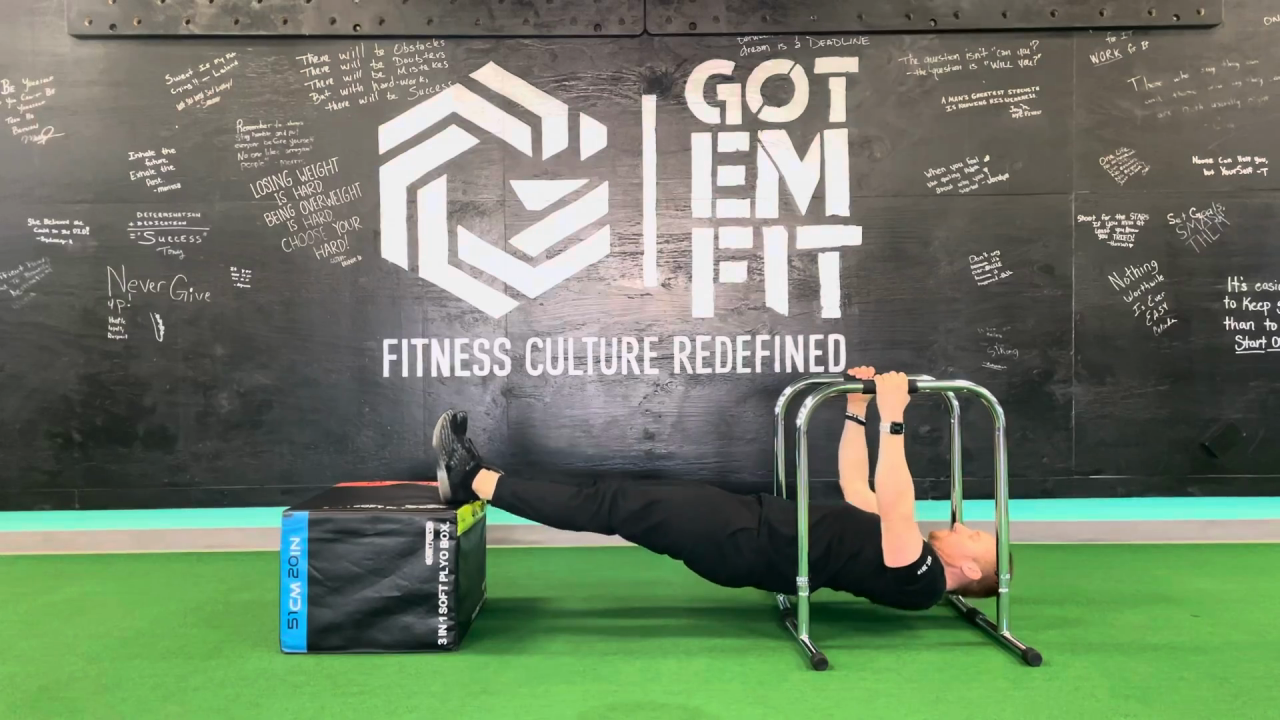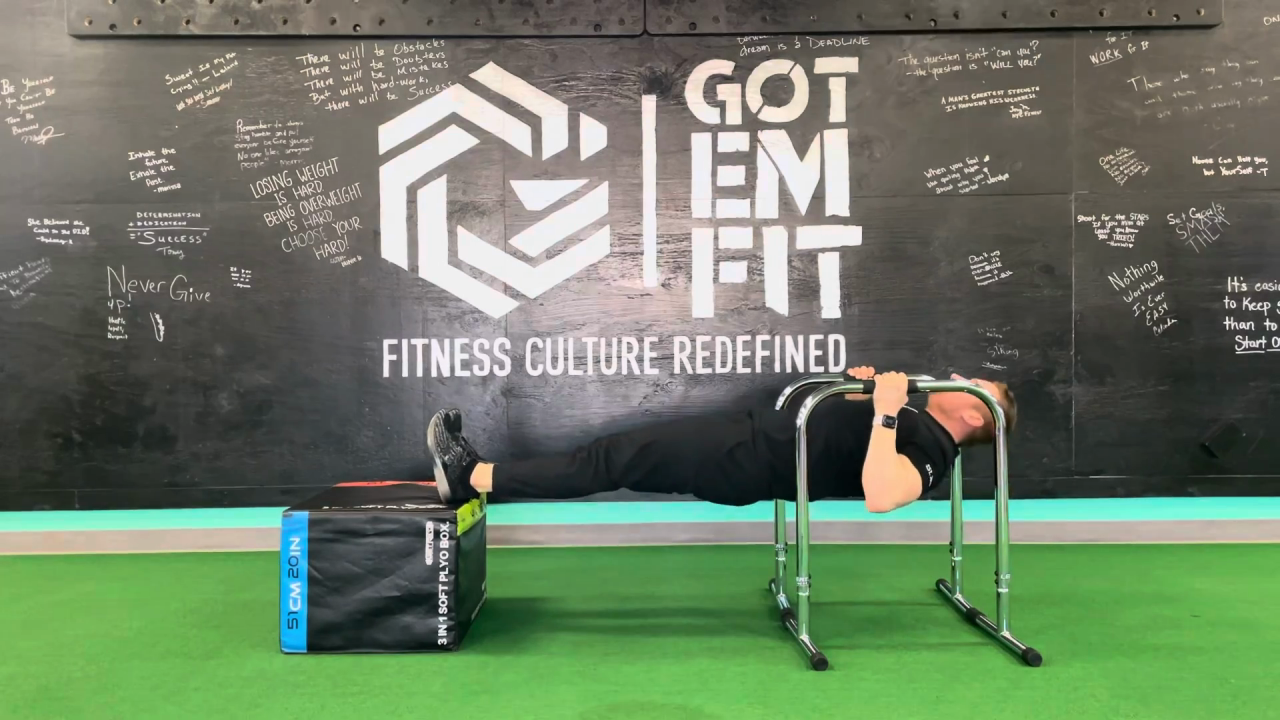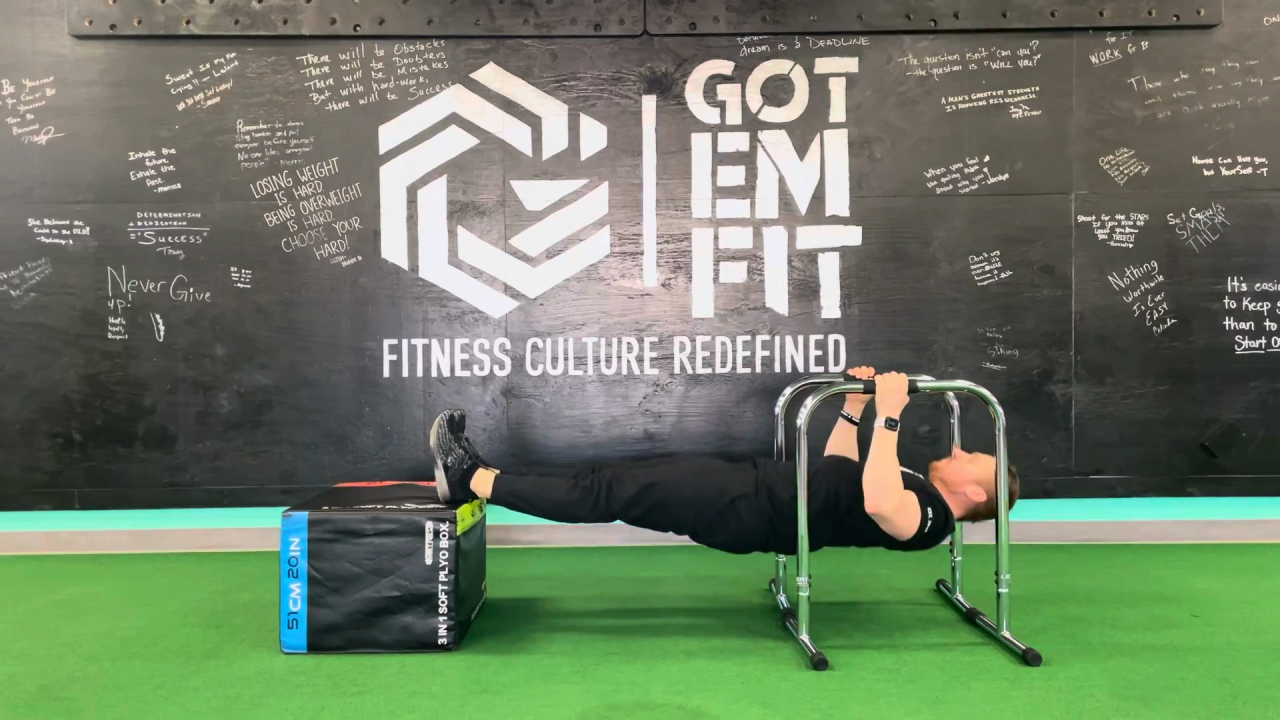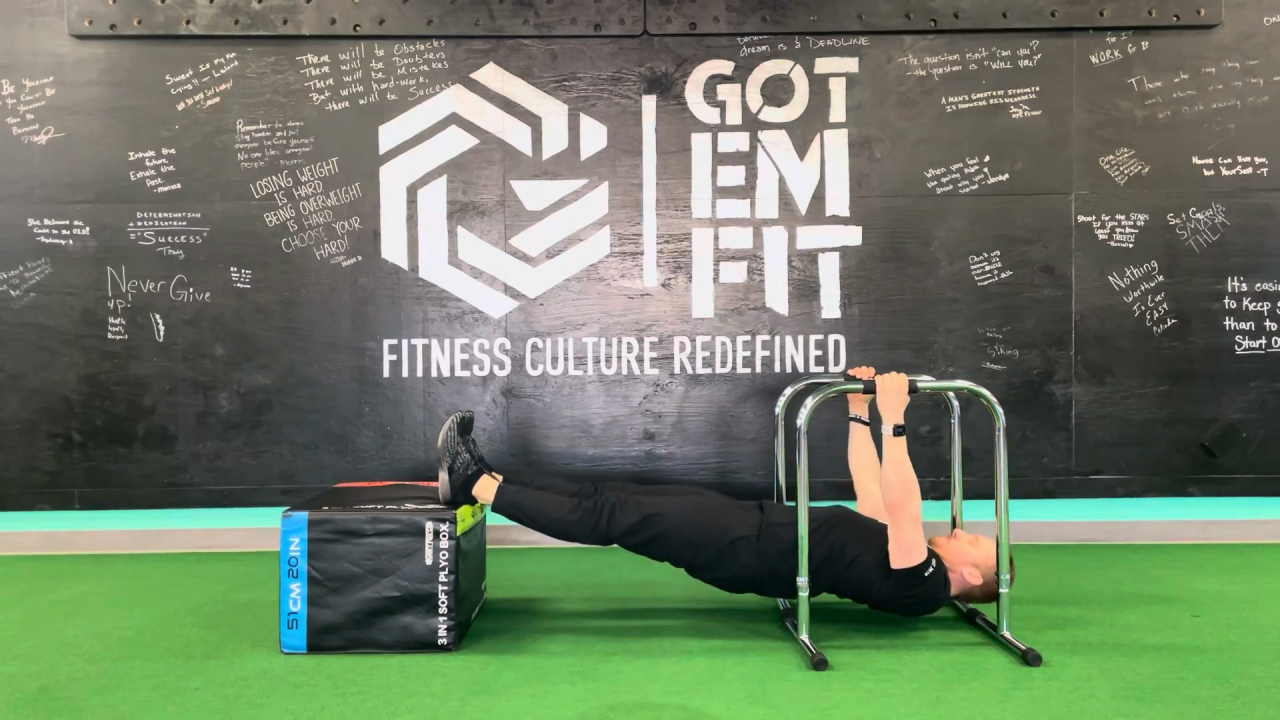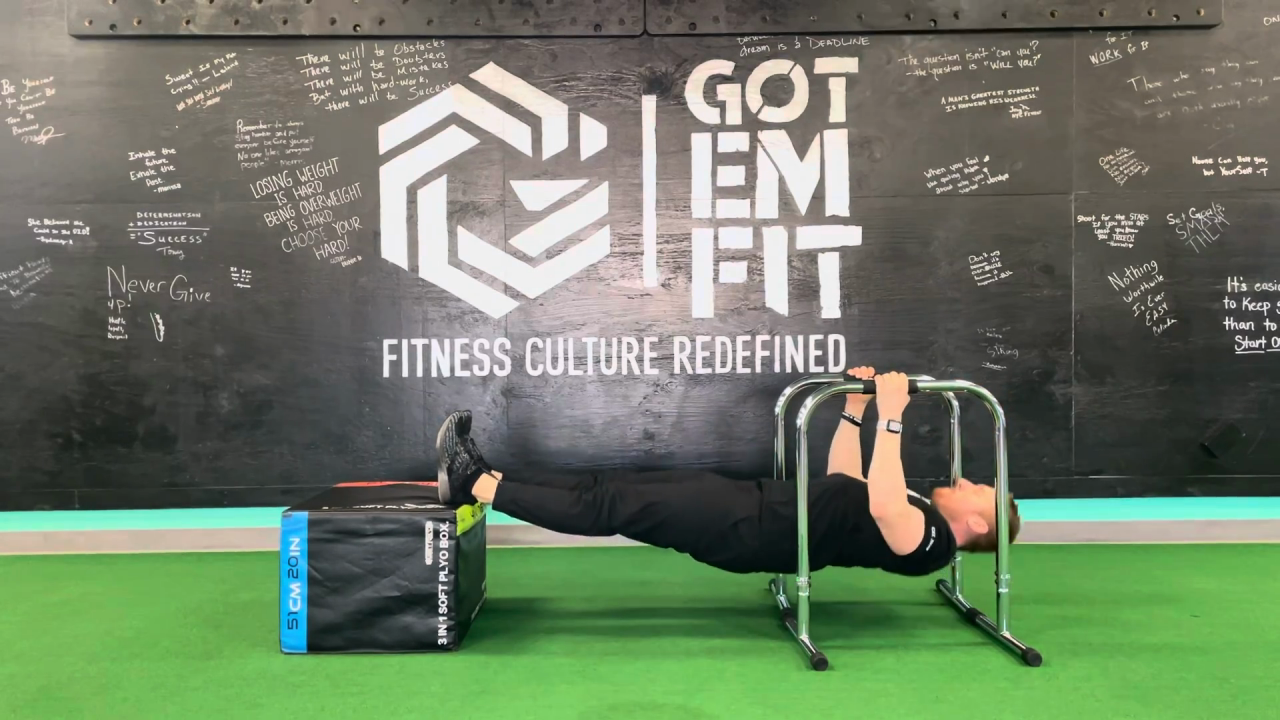
dt=0.7s
person 1, frame 1
left shoulder: (918, 578)
right shoulder: (912, 552)
left elbow: (894, 506)
right elbow: (857, 490)
left wrist: (894, 420)
right wrist: (858, 410)
left hip: (746, 543)
right hip: (751, 518)
left knee: (610, 508)
right knee: (614, 496)
left ankle: (474, 480)
right ankle: (476, 476)
person 1, frame 2
left shoulder: (928, 452)
right shoulder: (919, 432)
left elbow: (879, 495)
left wrist: (885, 412)
right wrist: (861, 393)
left hip: (746, 459)
right hip: (749, 434)
left knee: (608, 463)
right knee: (612, 456)
left ankle: (473, 477)
right ankle: (477, 472)
person 1, frame 3
left shoulder: (926, 518)
right shoulder: (919, 495)
left elbow: (876, 502)
left wrist: (887, 416)
right wrist: (854, 406)
left hip: (747, 510)
right hip: (751, 484)
left knee: (605, 496)
right knee: (610, 481)
left ankle: (472, 480)
right ankle: (475, 473)
person 1, frame 4
left shoulder: (919, 586)
right shoulder: (913, 562)
left elbow: (902, 507)
right elbow: (870, 485)
left wrist: (894, 420)
right wrist: (860, 412)
left hip: (746, 549)
right hip: (751, 520)
left knee: (607, 518)
right knee: (610, 499)
left ankle: (477, 484)
right ankle: (482, 479)
person 1, frame 5
left shoulder: (926, 541)
right shoulder: (920, 513)
left elbow: (881, 505)
right elbow: (841, 479)
left wrist: (891, 419)
right wrist: (855, 408)
left hip: (749, 529)
right hip: (750, 503)
left knee: (605, 510)
right knee: (610, 489)
left ankle: (476, 484)
right ankle: (481, 476)
